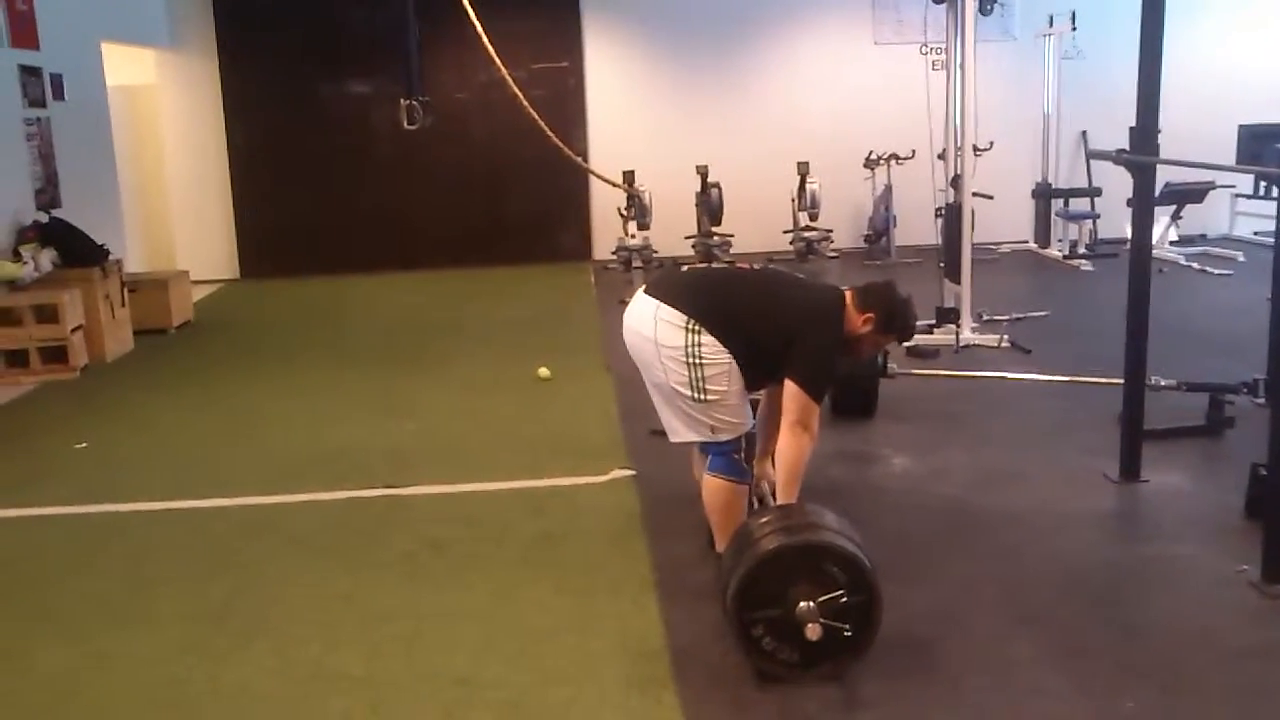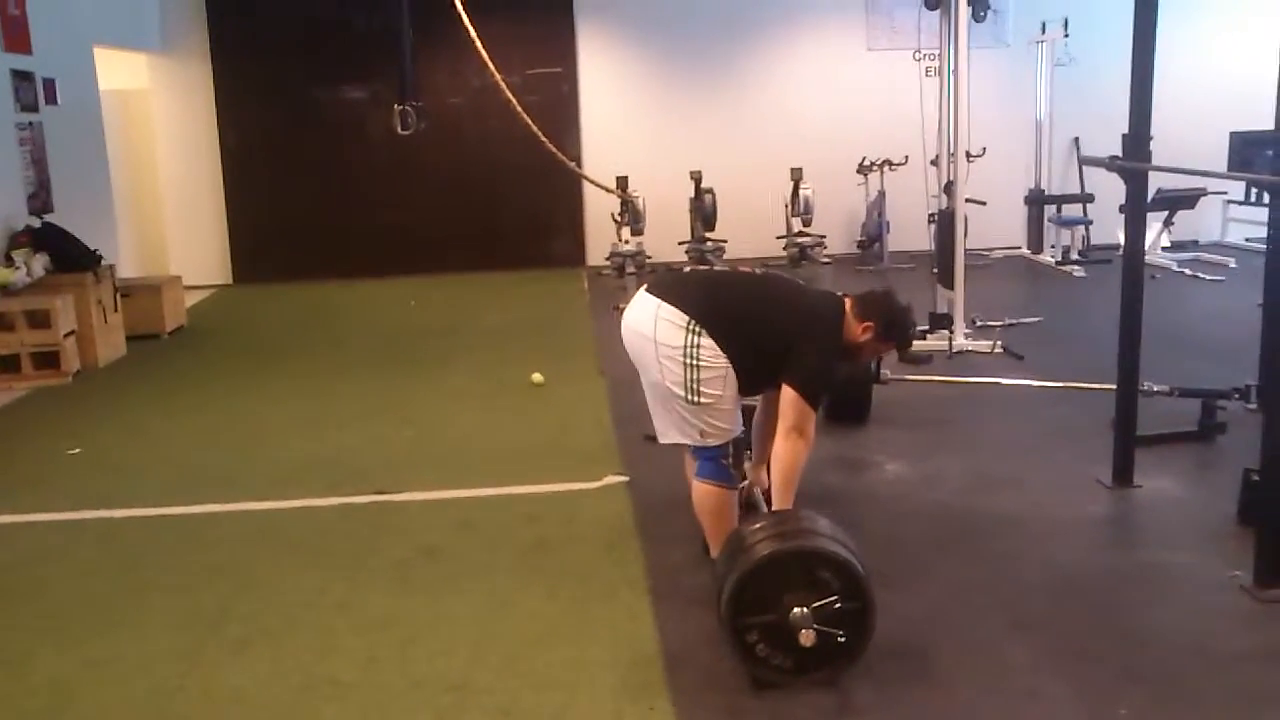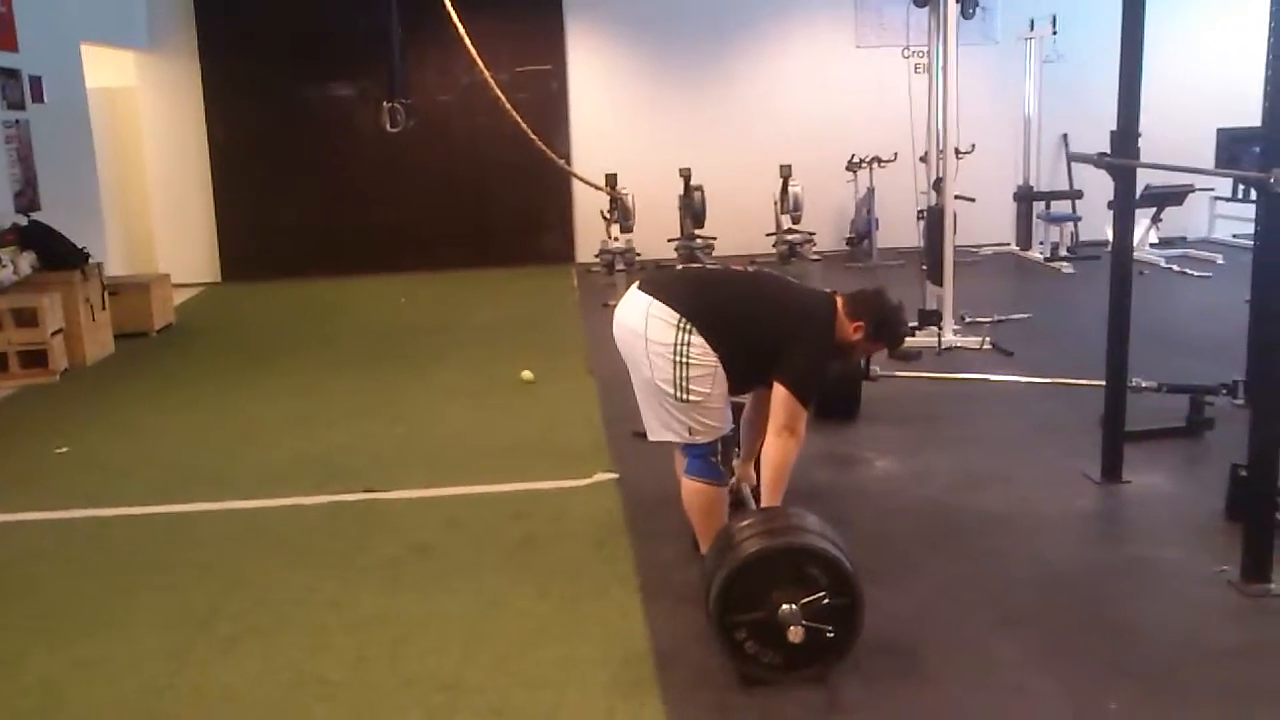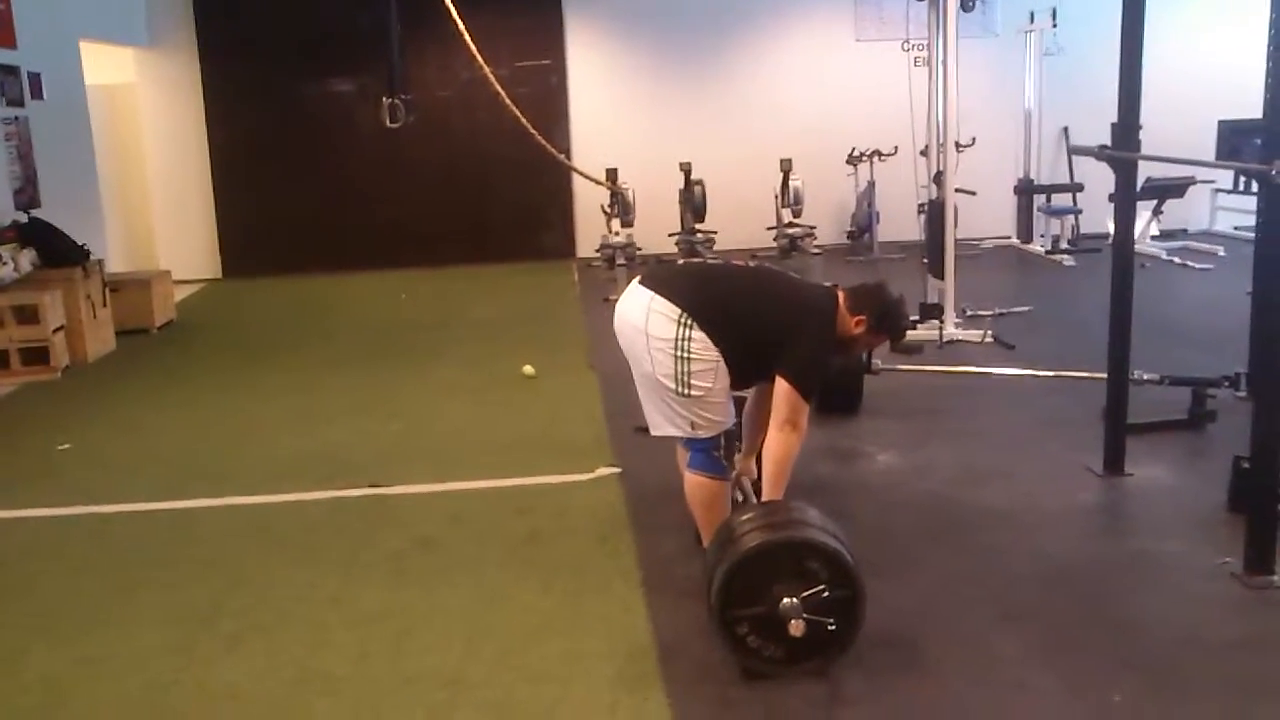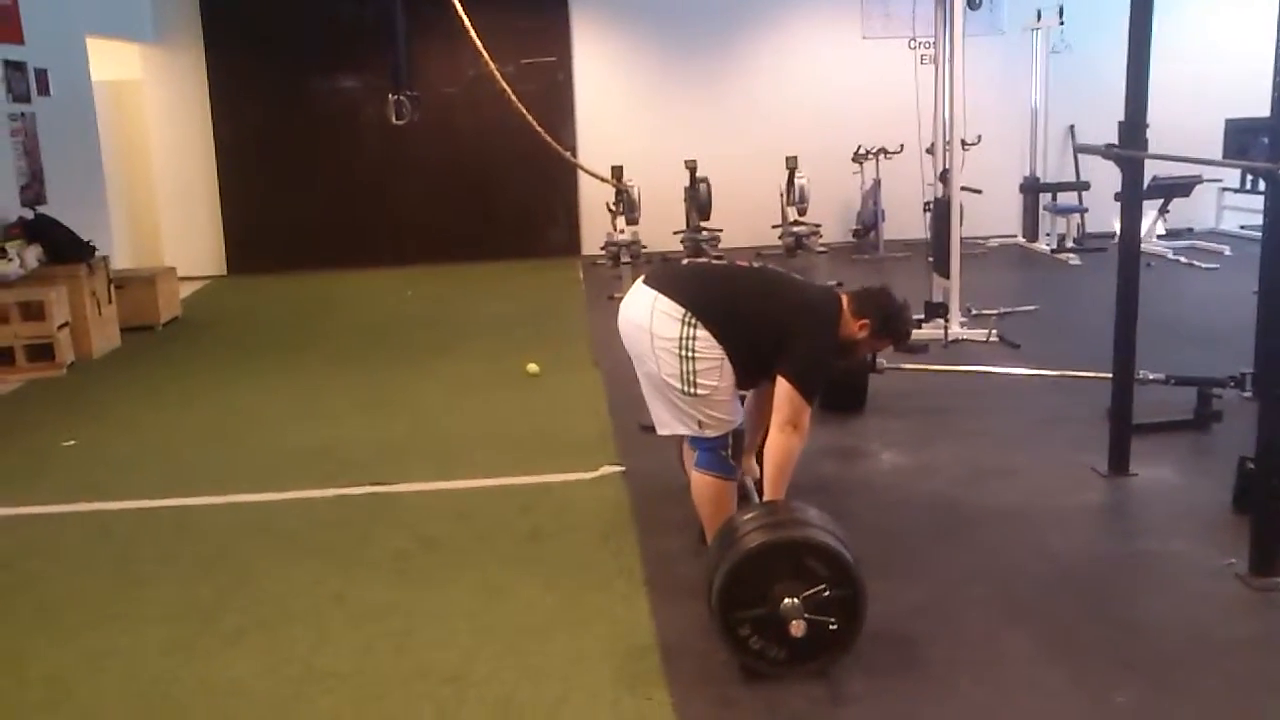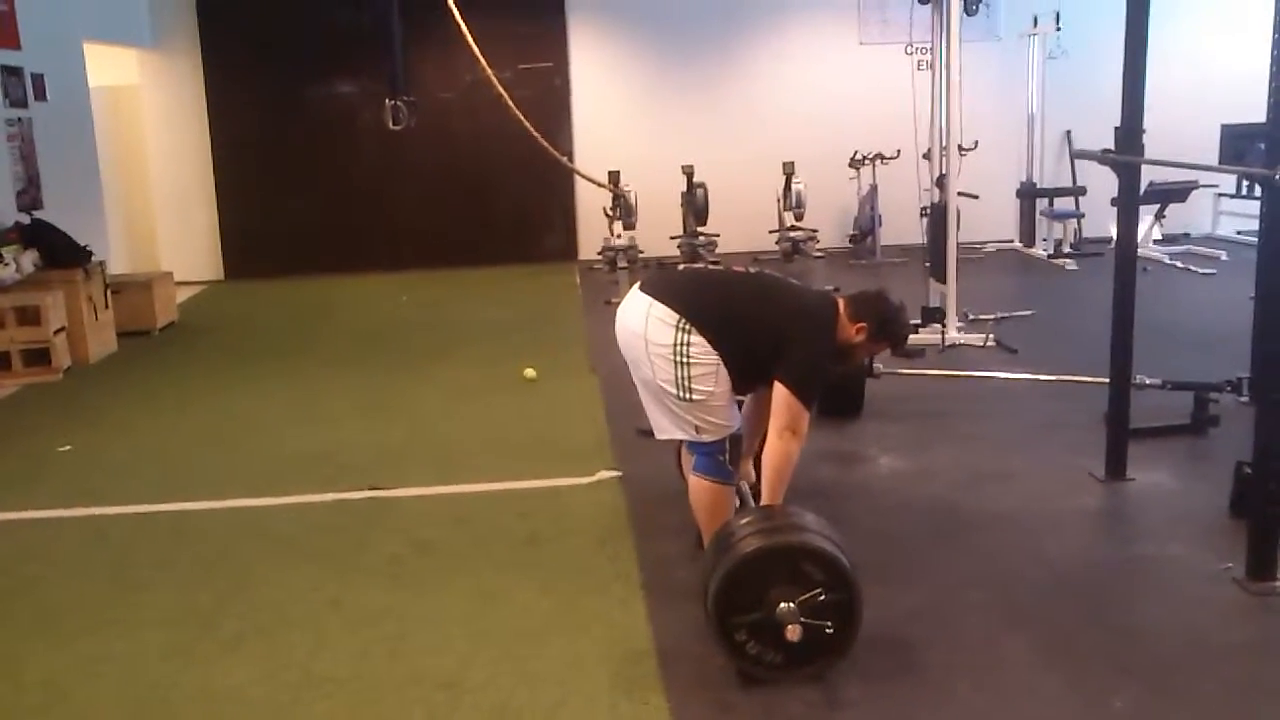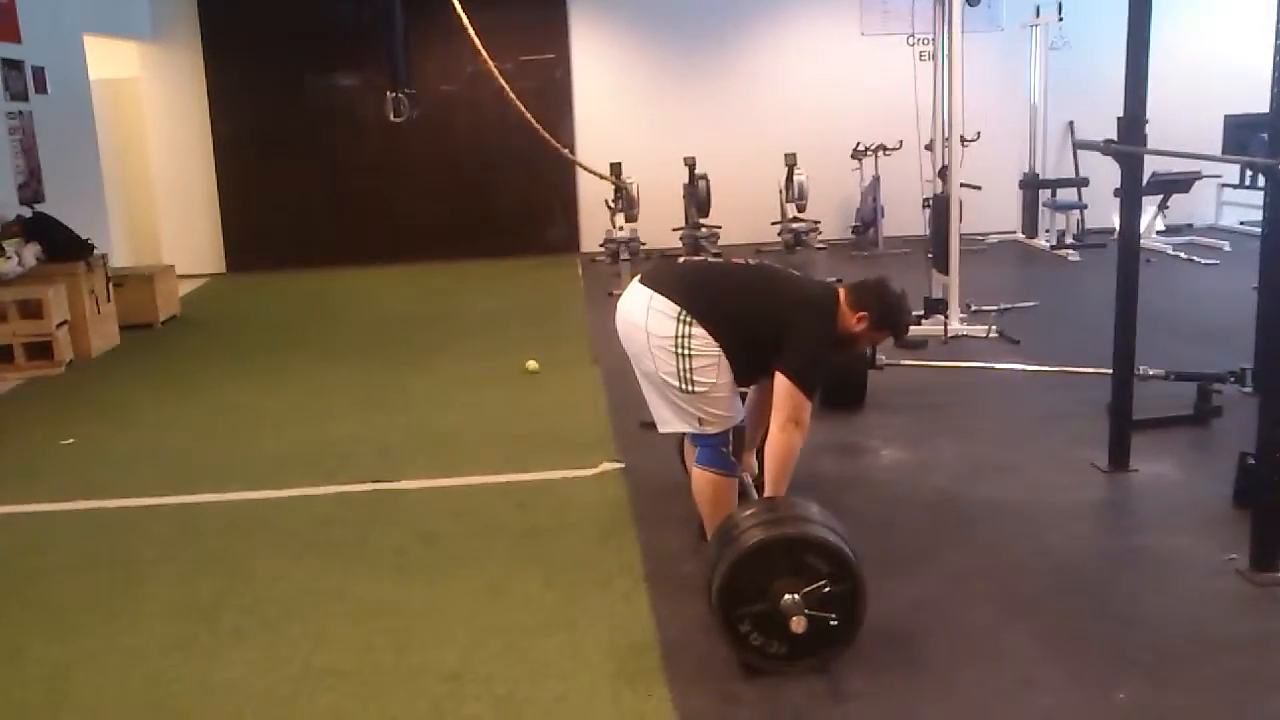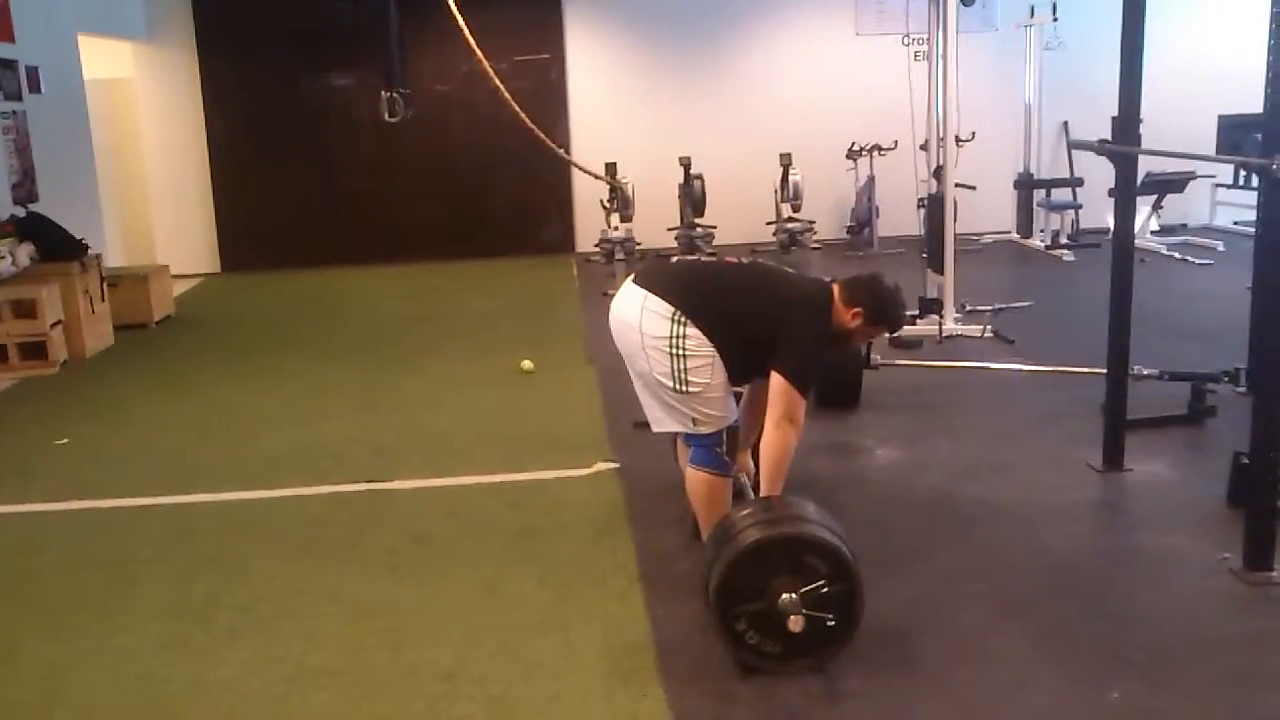
dt=0.2s
person 1, frame 1
left shoulder: (814, 308)
right shoulder: (822, 329)
left elbow: (776, 390)
right elbow: (798, 427)
left wrist: (762, 460)
right hip: (676, 324)
left knee: (710, 431)
right knee: (728, 444)
left ankle: (722, 531)
person 1, frame 2
left shoulder: (813, 315)
right shoulder: (821, 336)
left elbow: (774, 395)
right elbow: (794, 432)
left wrist: (757, 466)
right hip: (677, 323)
left knee: (703, 436)
right knee: (716, 449)
left ankle: (717, 535)
person 1, frame 3
left shoulder: (802, 314)
right shoulder: (813, 334)
left elbow: (764, 394)
right elbow: (784, 431)
left wrist: (745, 464)
right hip: (668, 322)
left knee: (692, 434)
right knee: (705, 446)
left ankle: (705, 530)
person 1, frame 4
left shoulder: (804, 309)
right shoulder: (814, 328)
left elbow: (766, 388)
right elbow: (787, 425)
left wrist: (746, 458)
right hip: (668, 318)
left knee: (693, 428)
right knee: (707, 441)
left ankle: (707, 524)
person 1, frame 5
left shoulder: (809, 309)
right shoulder: (818, 330)
left elbow: (765, 388)
right elbow: (788, 426)
left wrist: (747, 456)
right hip: (672, 317)
left knee: (701, 429)
right knee: (716, 441)
left ankle: (712, 522)
person 1, frame 6
left shoulder: (806, 314)
right shoulder: (814, 335)
left elbow: (763, 392)
right elbow: (786, 432)
left wrist: (744, 460)
right hip: (667, 323)
left knee: (700, 434)
right knee: (714, 446)
left ankle: (710, 527)
person 1, frame 7
left shoulder: (807, 303)
right shoulder: (815, 324)
left elbow: (767, 384)
right elbow: (789, 423)
left wrist: (747, 453)
right hip: (668, 316)
left knee: (703, 425)
right knee: (718, 437)
left ankle: (712, 519)
person 1, frame 8
left shoulder: (801, 301)
right shoulder: (810, 321)
left elbow: (762, 381)
right elbow: (784, 421)
left wrist: (742, 453)
right hip: (662, 315)
left knee: (695, 424)
right knee: (711, 436)
left ankle: (706, 520)
